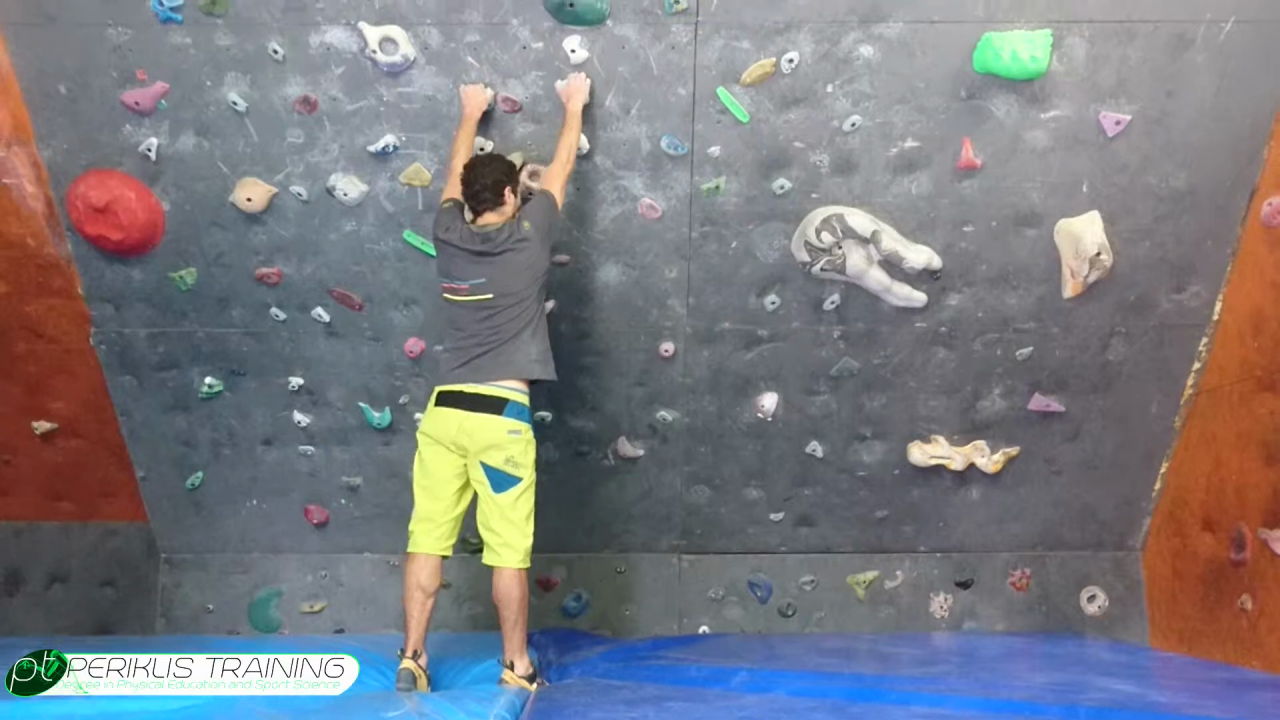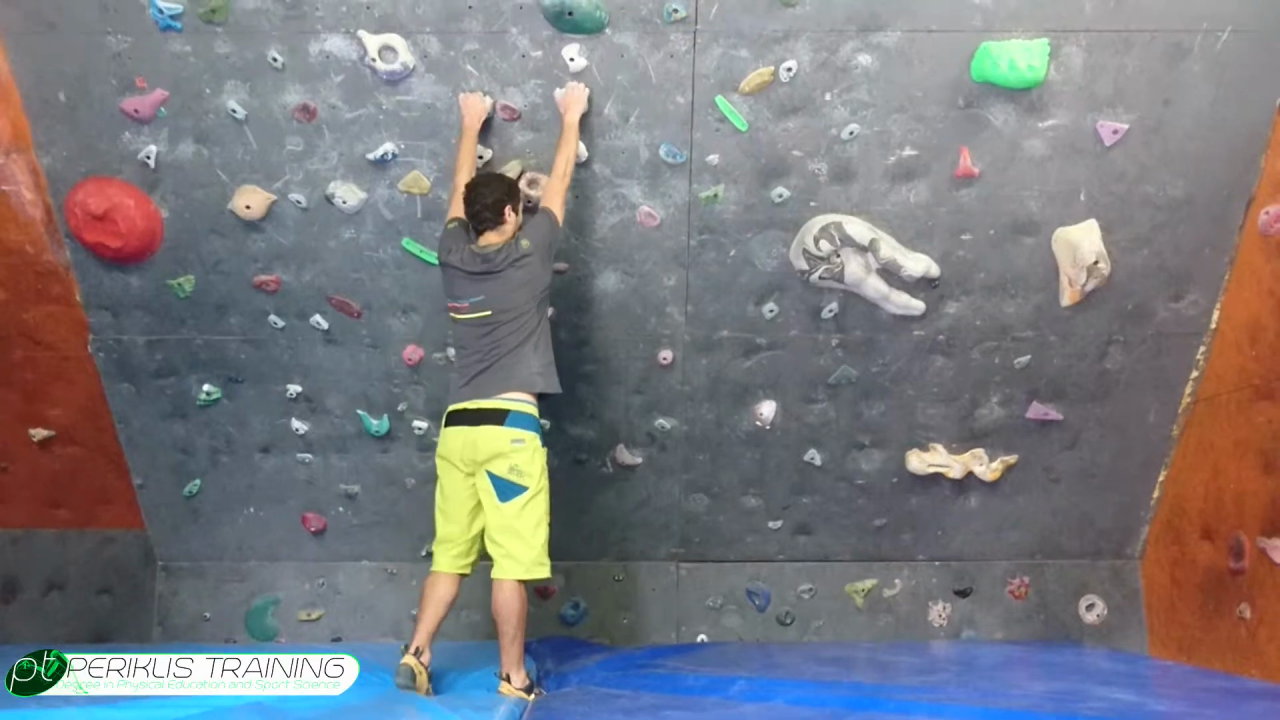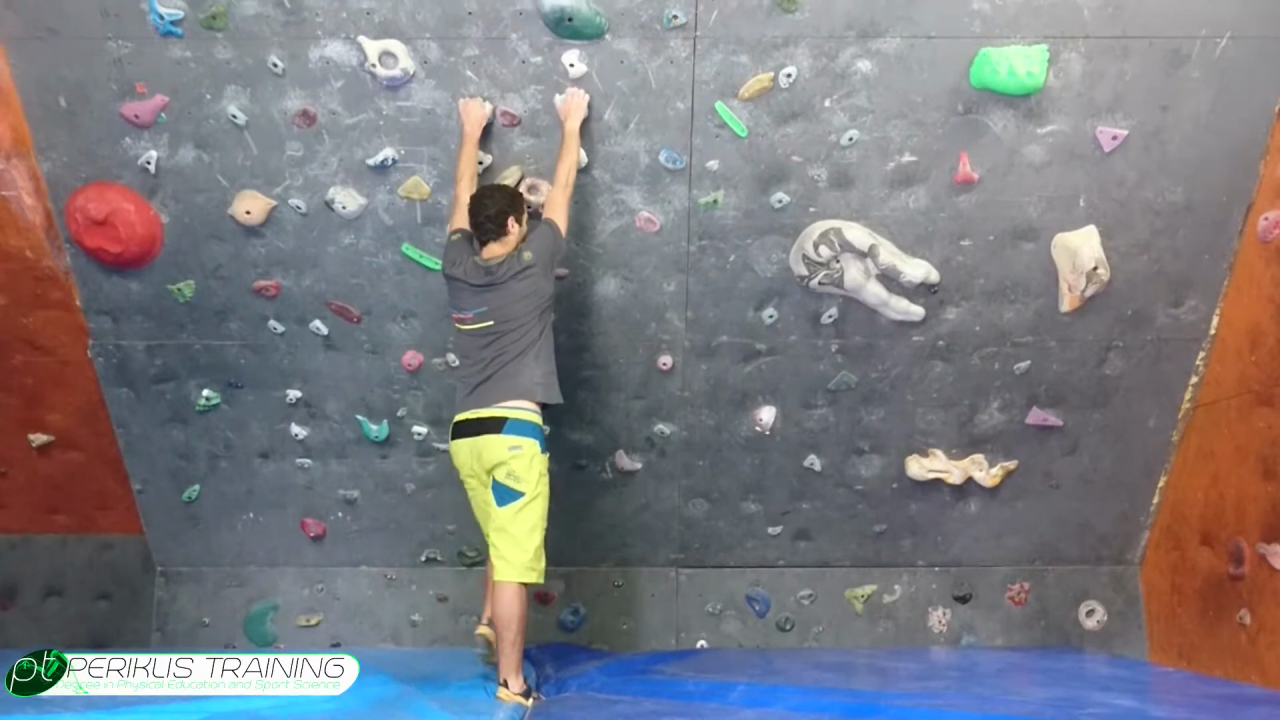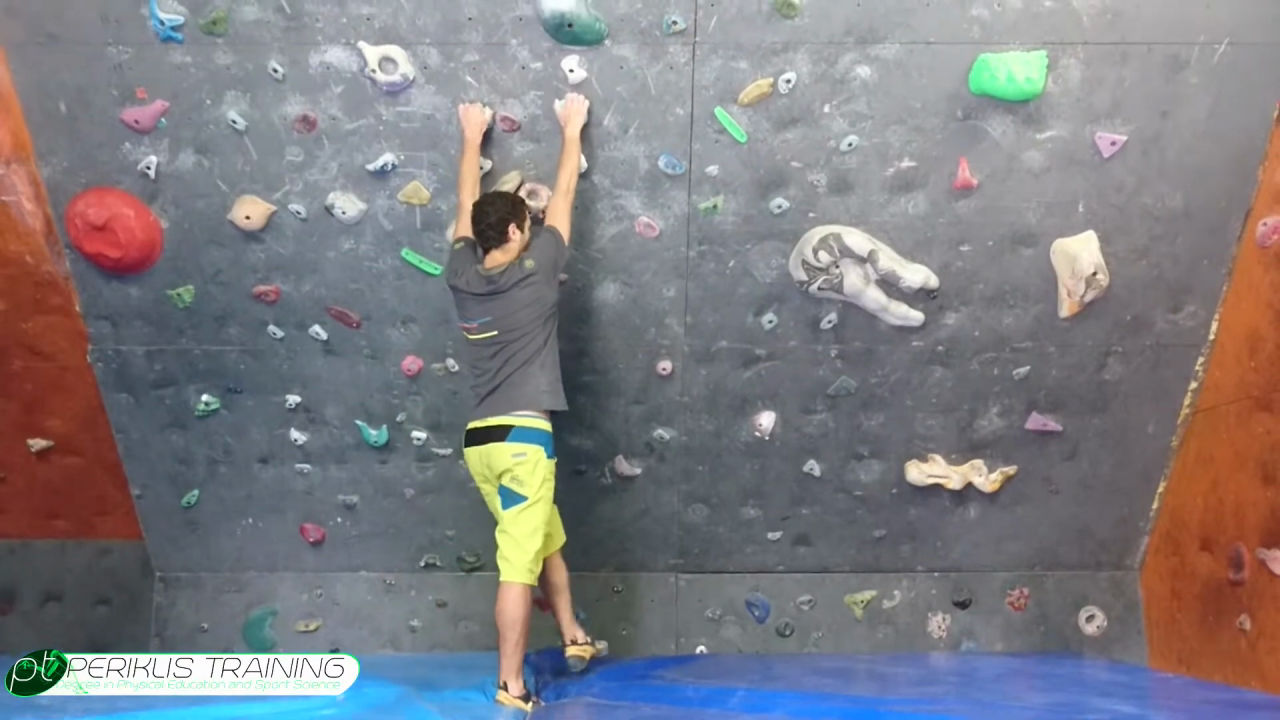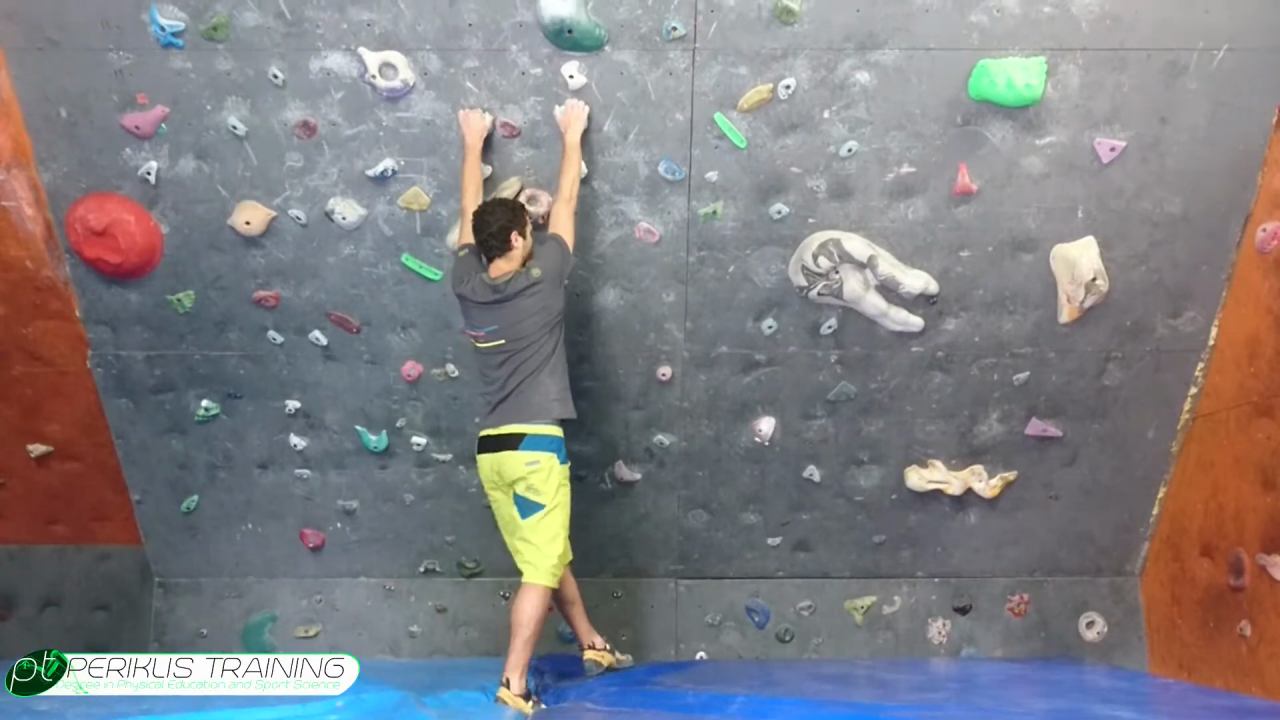
dt=0.3s
person 1, frame 1
left shoulder: (448, 237)
right shoulder: (527, 236)
left elbow: (456, 174)
right elbow: (561, 169)
left wrist: (471, 113)
right wrist: (574, 106)
left hip: (444, 410)
right hip: (501, 412)
left knee: (427, 538)
right knee: (509, 548)
left ankle: (410, 659)
right ankle: (516, 665)
person 1, frame 2
left shoulder: (452, 255)
right shoulder: (528, 254)
left elbow: (460, 191)
right elbow: (558, 184)
left wrist: (470, 125)
right wrist: (571, 118)
left hip: (457, 425)
right hip: (510, 424)
left knee: (453, 553)
right knee: (513, 559)
left ankle: (416, 653)
right ankle: (512, 677)
person 1, frame 3
left shoulder: (456, 267)
right shoulder: (533, 264)
left elbow: (464, 198)
right elbow: (561, 192)
left wrist: (472, 130)
right wrist: (571, 125)
left hip: (465, 432)
right hip: (514, 431)
left knee: (505, 547)
right knee: (514, 562)
left ankle: (488, 628)
right ankle: (511, 683)
person 1, frame 4
left shoulder: (461, 276)
right shoulder: (535, 272)
left elbow: (467, 207)
right elbow: (563, 199)
left wrist: (472, 137)
right wrist: (571, 130)
left hip: (478, 439)
right hip: (522, 437)
left knee: (548, 542)
right knee: (519, 565)
left ankle: (574, 640)
right ankle: (510, 688)
person 1, frame 5
left shoulder: (466, 284)
right shoulder: (542, 280)
left elbow: (470, 212)
right elbow: (565, 205)
left wrist: (473, 142)
right wrist: (572, 136)
left hip: (490, 449)
right hip: (534, 446)
left knee: (553, 556)
right knee: (540, 571)
left ankle: (592, 645)
